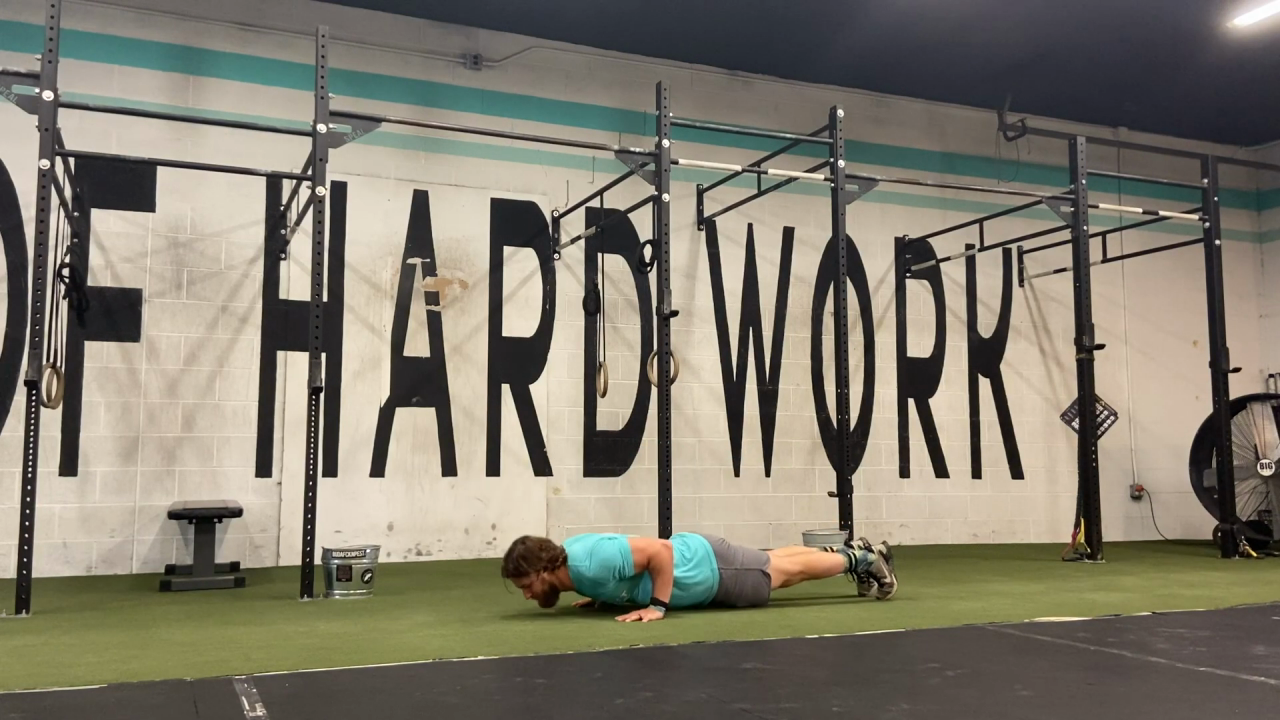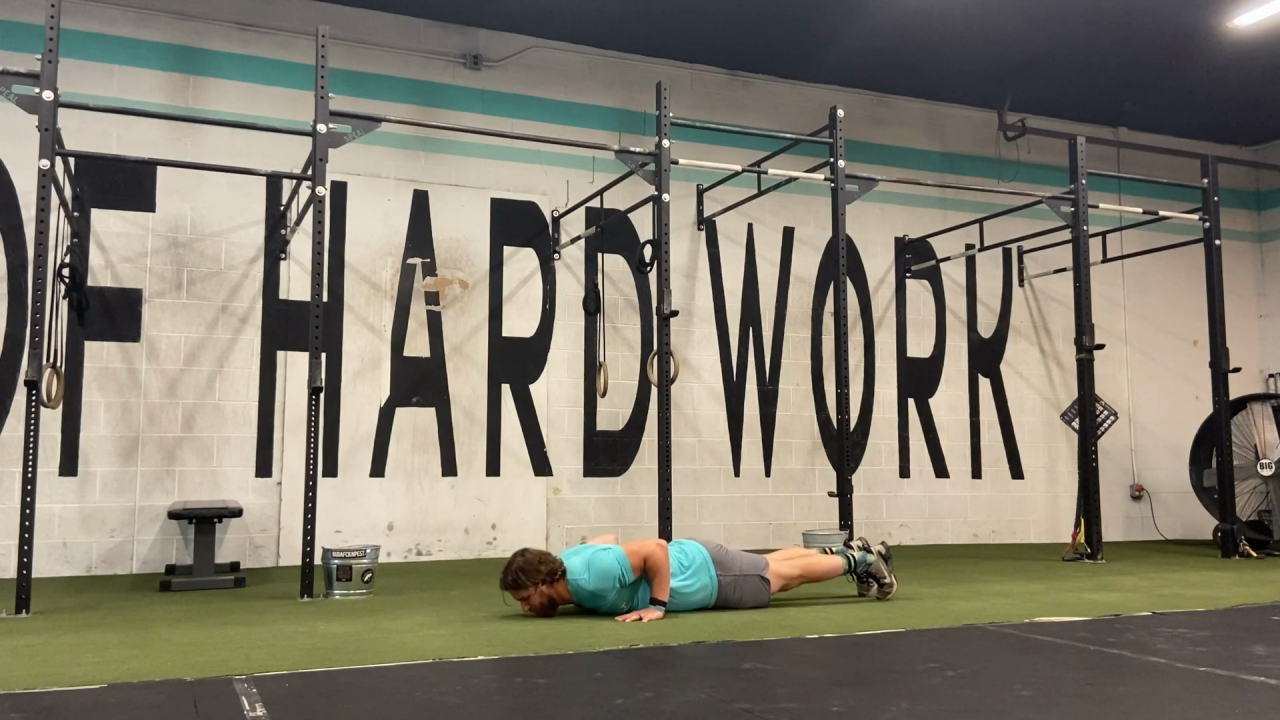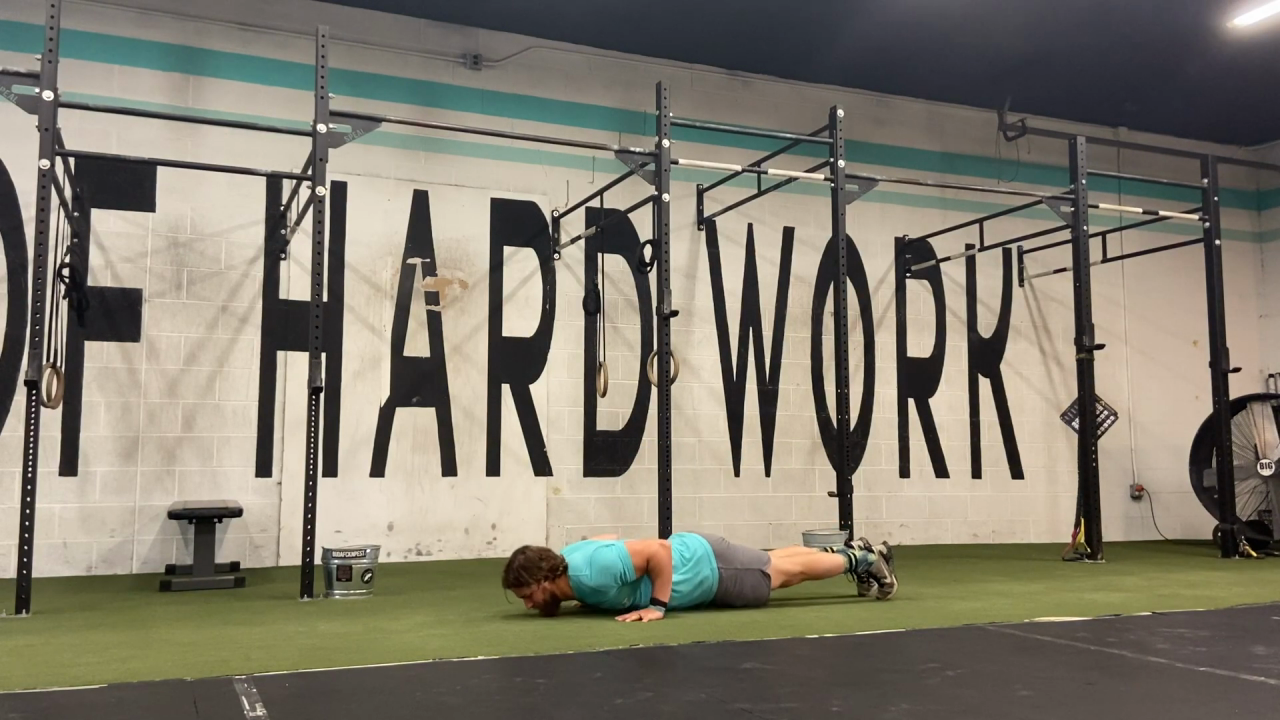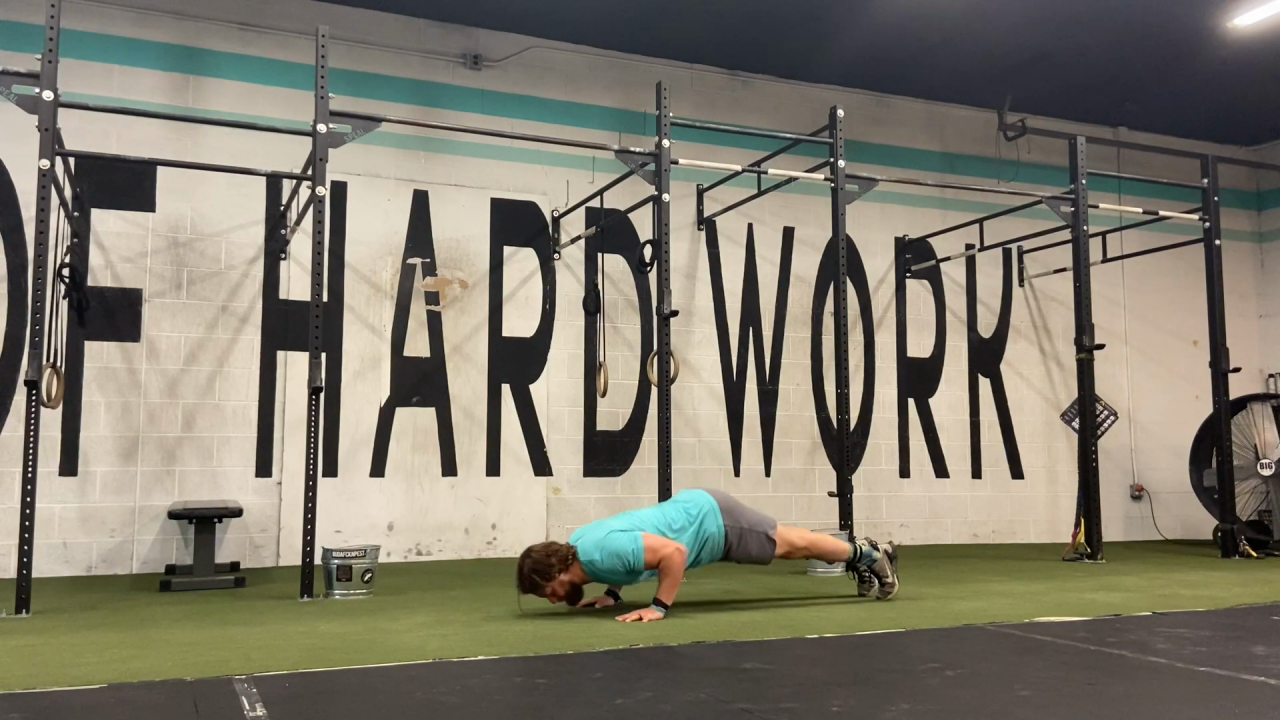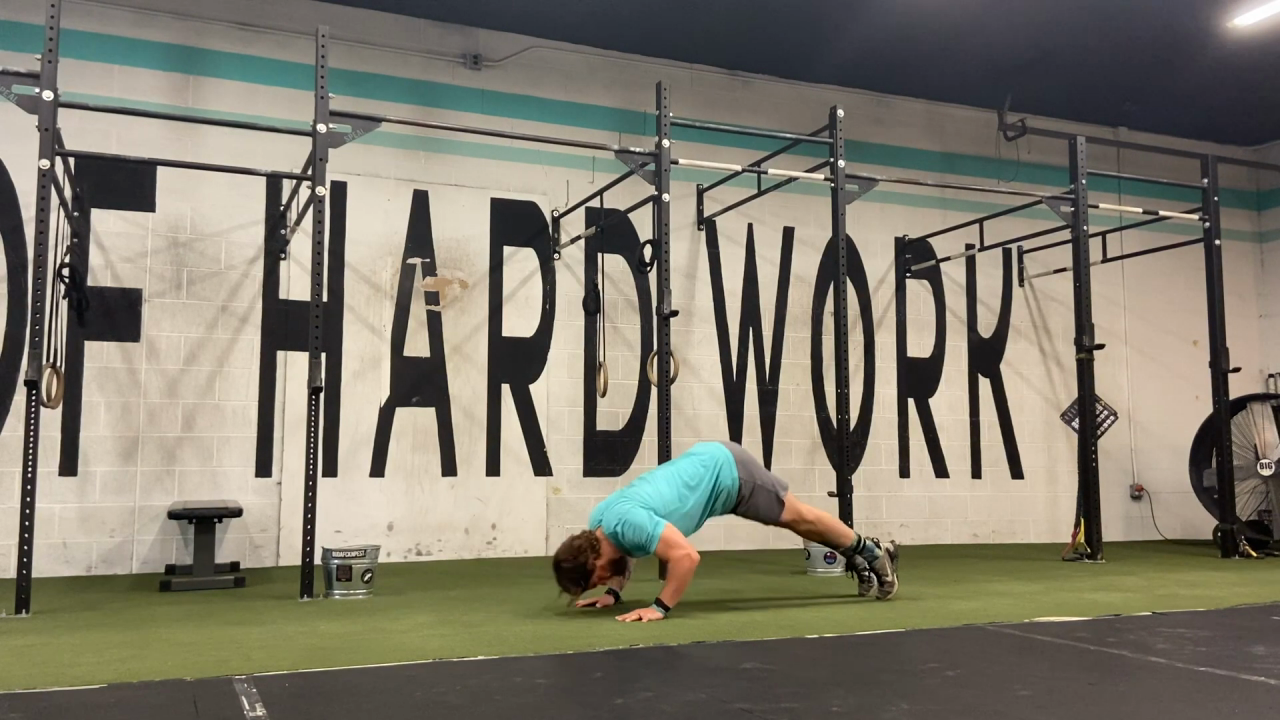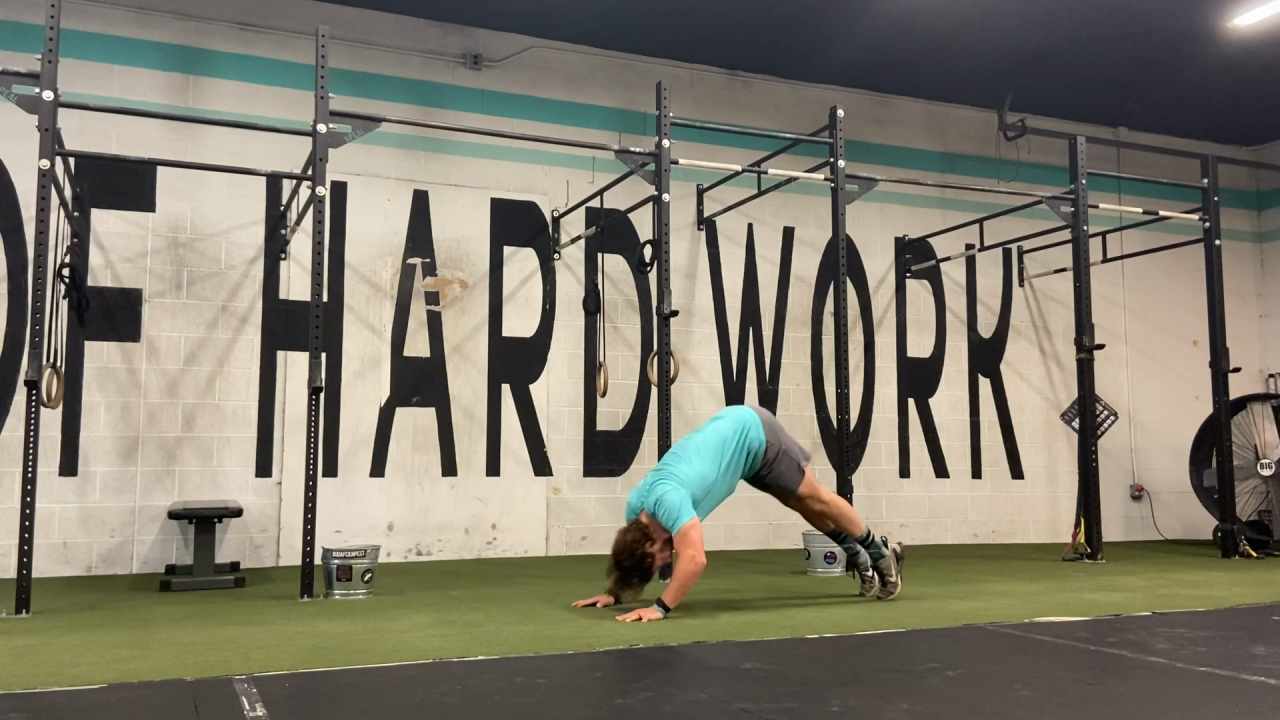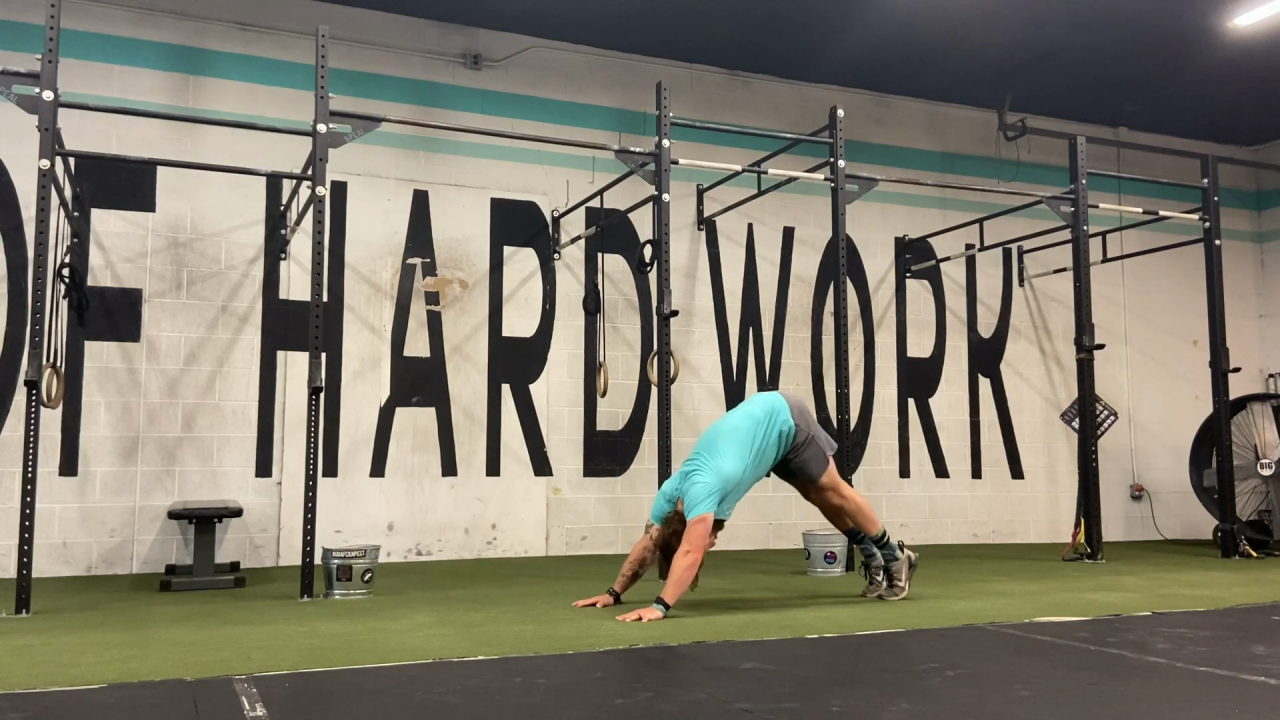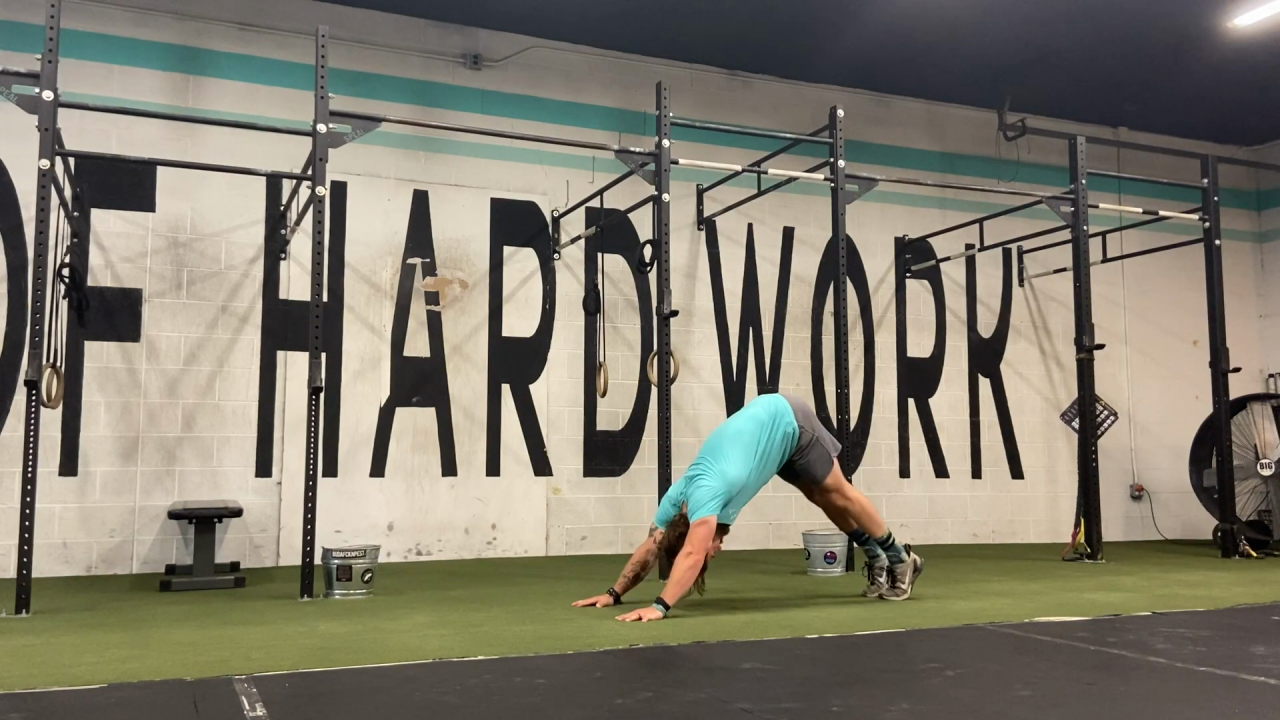
dt=0.3s
person 1, frame 1
left shoulder: (591, 568)
right shoulder: (568, 552)
left elbow: (660, 549)
left wrist: (658, 605)
right wrist: (604, 593)
left hip: (708, 569)
right hip: (693, 556)
left knee: (787, 571)
right knee: (777, 562)
left ankle: (866, 558)
right ankle: (852, 551)
person 1, frame 2
left shoulder: (590, 580)
right shoulder: (567, 561)
left elbow: (655, 547)
right elbow: (607, 538)
left wrist: (657, 605)
right wrist: (607, 598)
left hip: (708, 576)
right hip: (690, 558)
left knee: (786, 575)
right knee: (774, 565)
left ankle: (863, 560)
right ankle: (847, 552)
person 1, frame 3
left shoulder: (591, 574)
right shoulder: (566, 559)
left elbow: (659, 551)
right elbow: (611, 537)
left wrist: (658, 605)
right wrist: (606, 597)
left hip: (706, 568)
right hip: (692, 556)
left knee: (788, 571)
right knee: (779, 562)
left ankle: (866, 558)
right ankle: (849, 551)
person 1, frame 4
left shoulder: (601, 554)
right shoulder: (576, 542)
left elbow: (674, 551)
left wrist: (660, 606)
right wrist: (611, 593)
left hip: (711, 522)
right hip: (694, 512)
left knee: (792, 544)
right knee: (786, 542)
left ankle: (869, 554)
right ankle: (859, 549)
person 1, frame 5
left shoulder: (625, 522)
right shoulder: (598, 524)
left elbow: (687, 557)
right elbow: (625, 556)
left wrist: (659, 607)
right wrist: (612, 592)
left hip: (727, 470)
right hip: (710, 466)
left knee: (798, 517)
right knee: (790, 520)
left ankle: (873, 554)
right ankle: (855, 559)
person 1, frame 6
left shoulder: (666, 501)
right shoulder: (637, 504)
left elbow: (694, 559)
right elbow: (649, 555)
left wrist: (660, 608)
right wrist: (613, 594)
left hip: (753, 432)
right hip: (730, 430)
left knee: (813, 497)
right knee: (799, 502)
left ankle: (881, 553)
right ankle: (858, 556)
person 1, frame 7
left shoulder: (700, 491)
right shoulder: (671, 494)
left elbow: (689, 554)
right elbow: (646, 545)
left wrist: (660, 607)
right wrist: (613, 593)
left hip: (784, 418)
right hip: (761, 418)
left knee: (832, 492)
right knee: (816, 495)
left ankle: (895, 556)
right ankle: (874, 557)
person 1, frame 8
left shoulder: (704, 494)
right shoulder: (676, 499)
left elbow: (690, 556)
right elbow: (650, 548)
left wrist: (659, 607)
right wrist: (614, 593)
left hip: (788, 420)
right hip: (763, 420)
left knee: (837, 494)
right knee: (821, 498)
left ankle: (899, 558)
right ankle: (877, 558)
